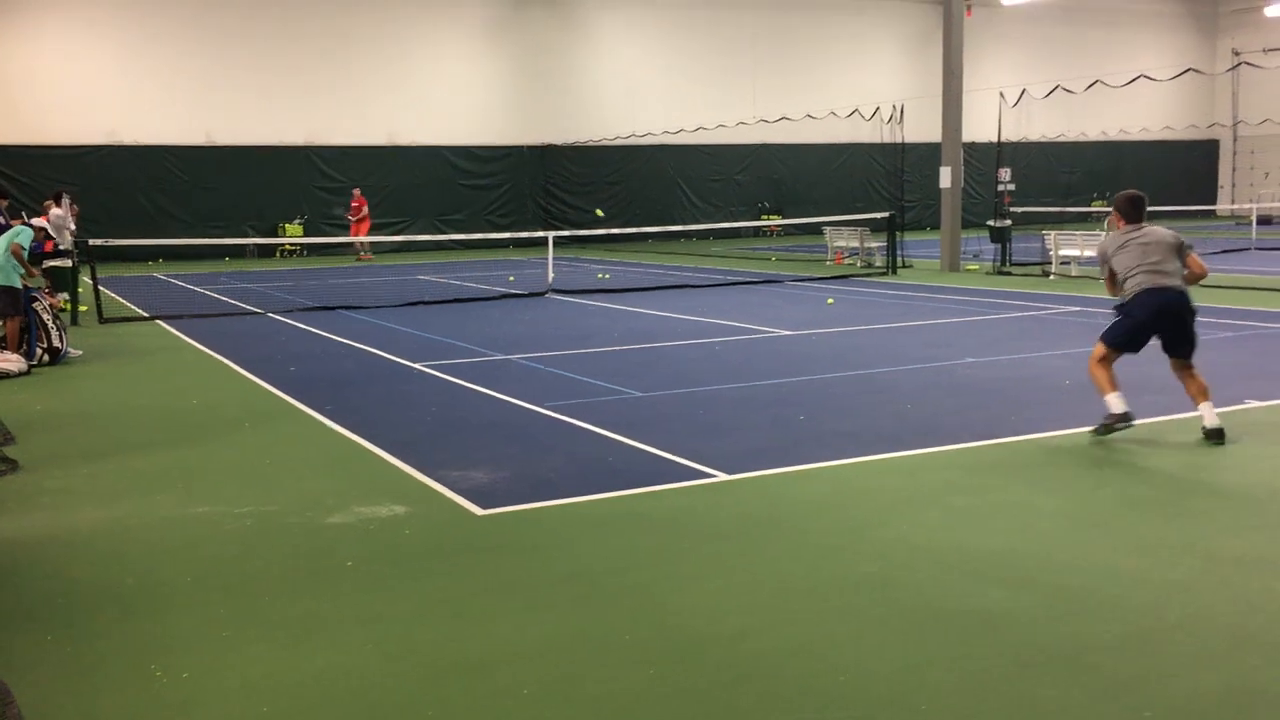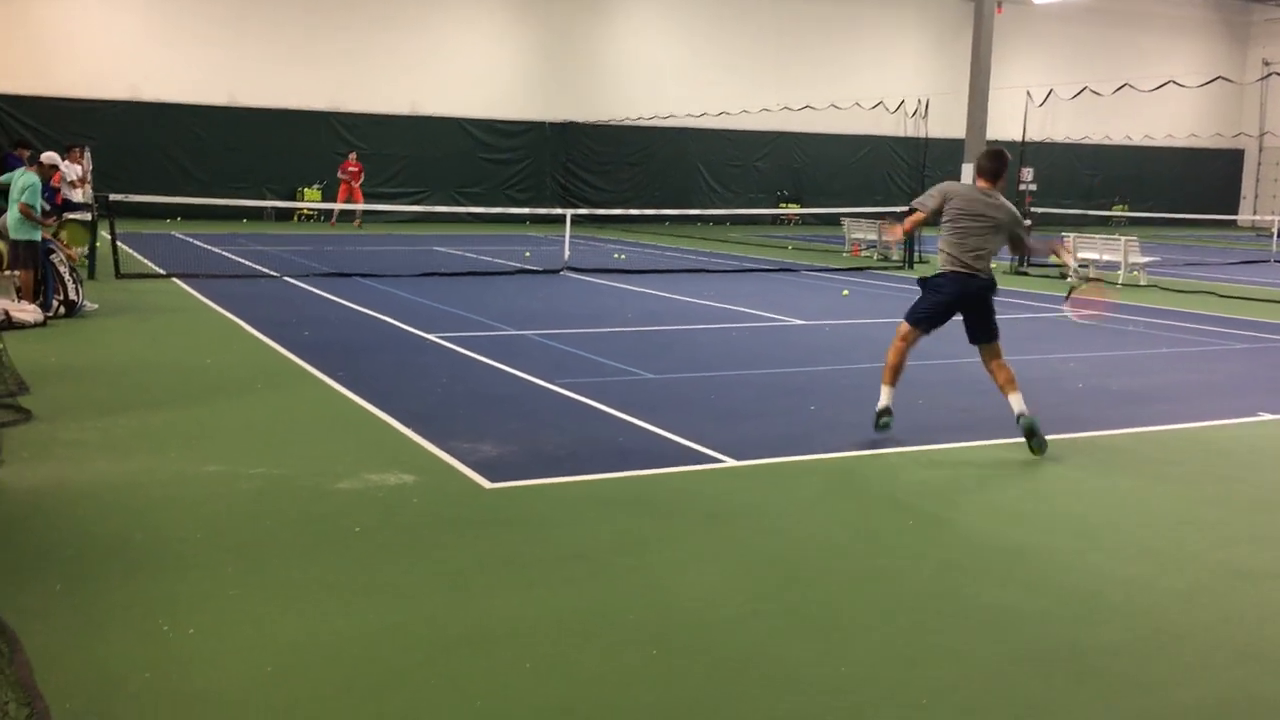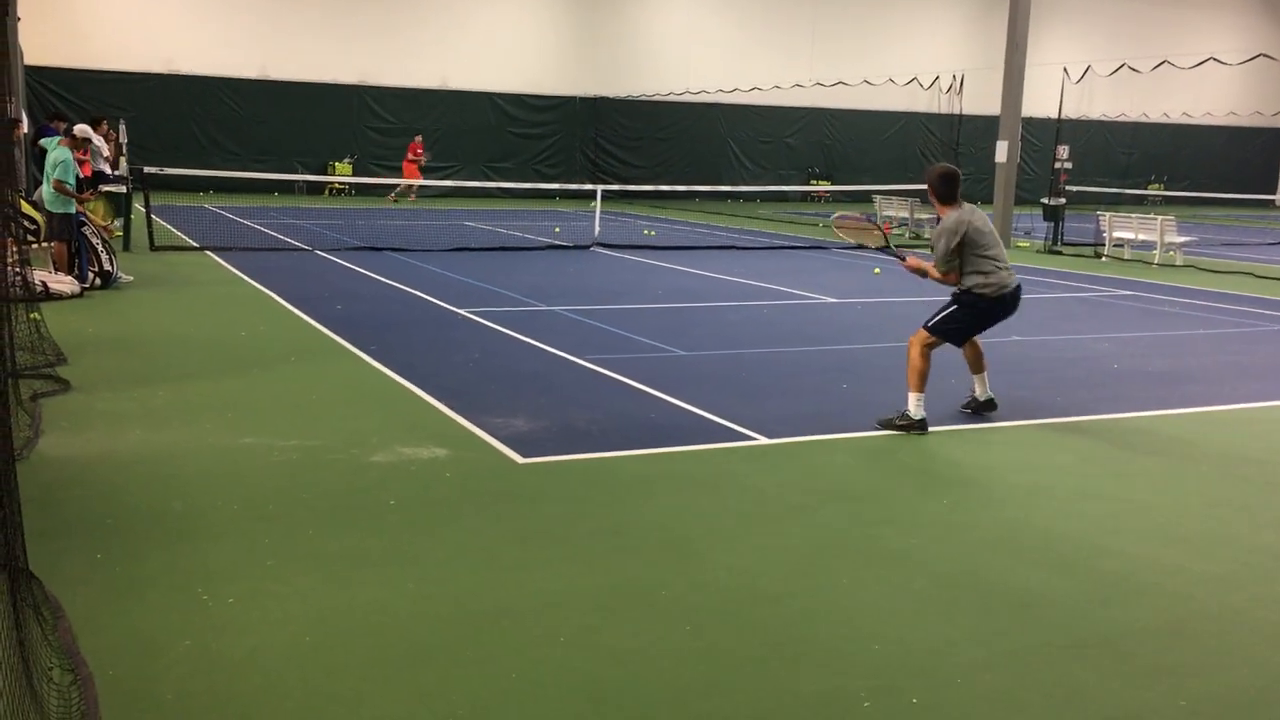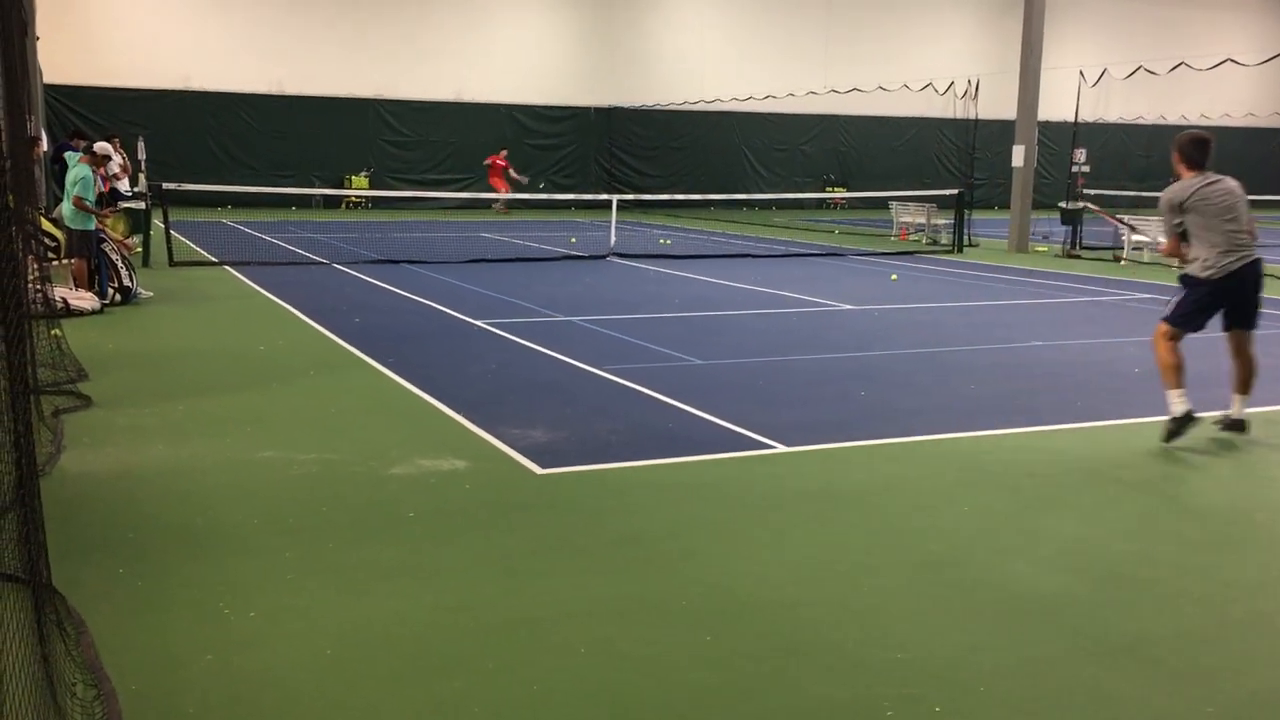
dt=0.7s
person 1, frame 1
left shoulder: (1108, 244)
right shoulder: (1169, 235)
left elbow: (1113, 289)
right elbow: (1200, 272)
left hip: (1143, 304)
right hip: (1179, 302)
left knee: (1099, 360)
right knee: (1185, 369)
left ankle: (1118, 411)
right ankle: (1213, 425)
person 1, frame 2
left shoulder: (950, 190)
right shoulder: (1008, 211)
left elbow: (913, 223)
right elbow: (1024, 249)
left wrist: (901, 230)
right wrist: (1060, 252)
left hip: (946, 283)
right hip: (980, 286)
left knee: (903, 339)
right knee: (993, 360)
left ankle: (884, 407)
right ankle: (1023, 416)
person 1, frame 3
left shoulder: (947, 228)
right shoulder: (971, 212)
left elbow: (949, 277)
left wrist: (921, 266)
right wrist: (927, 264)
left hip: (984, 298)
right hip: (1009, 293)
left knee: (919, 344)
right knee: (965, 334)
left ankle: (915, 415)
right ankle: (984, 397)
person 1, frame 4
left shoulder: (1173, 196)
right shoulder: (1233, 186)
left elbow: (1174, 250)
right elbow: (1250, 234)
left wrist: (1179, 249)
left hip: (1209, 278)
right hip: (1248, 270)
left knee: (1164, 337)
right knee: (1240, 344)
left ankle: (1180, 411)
right ankle: (1237, 414)
